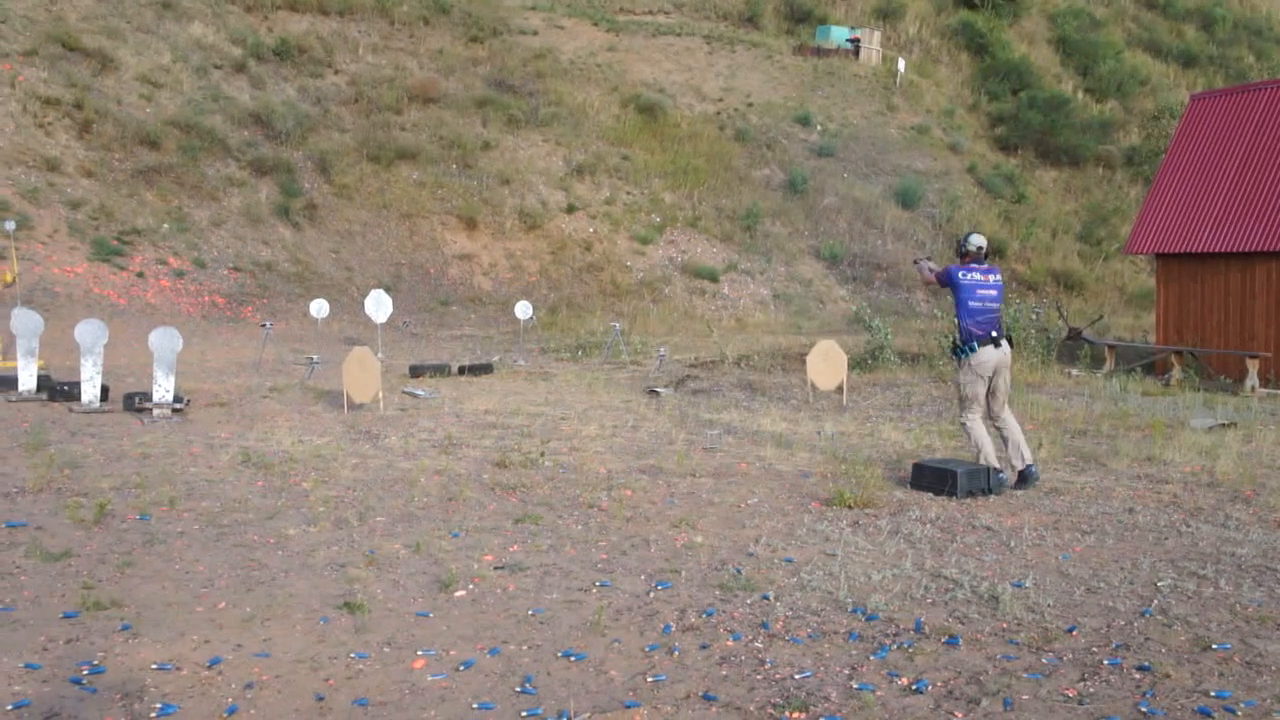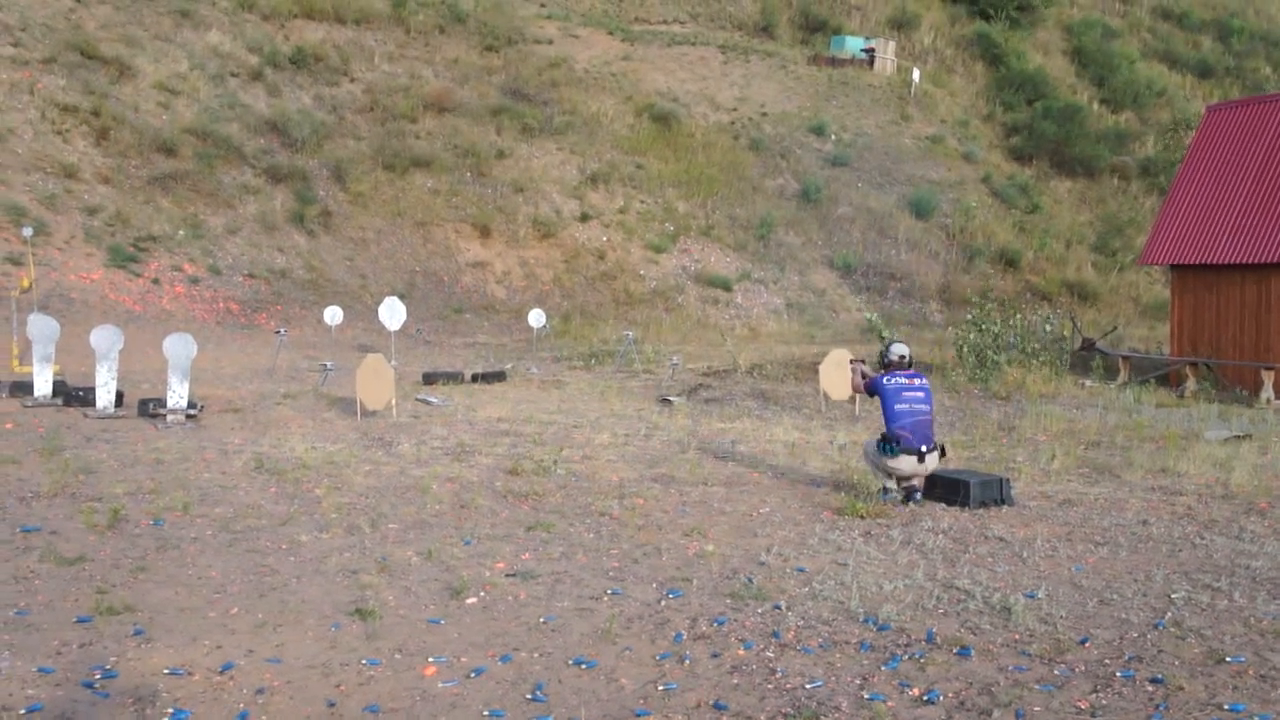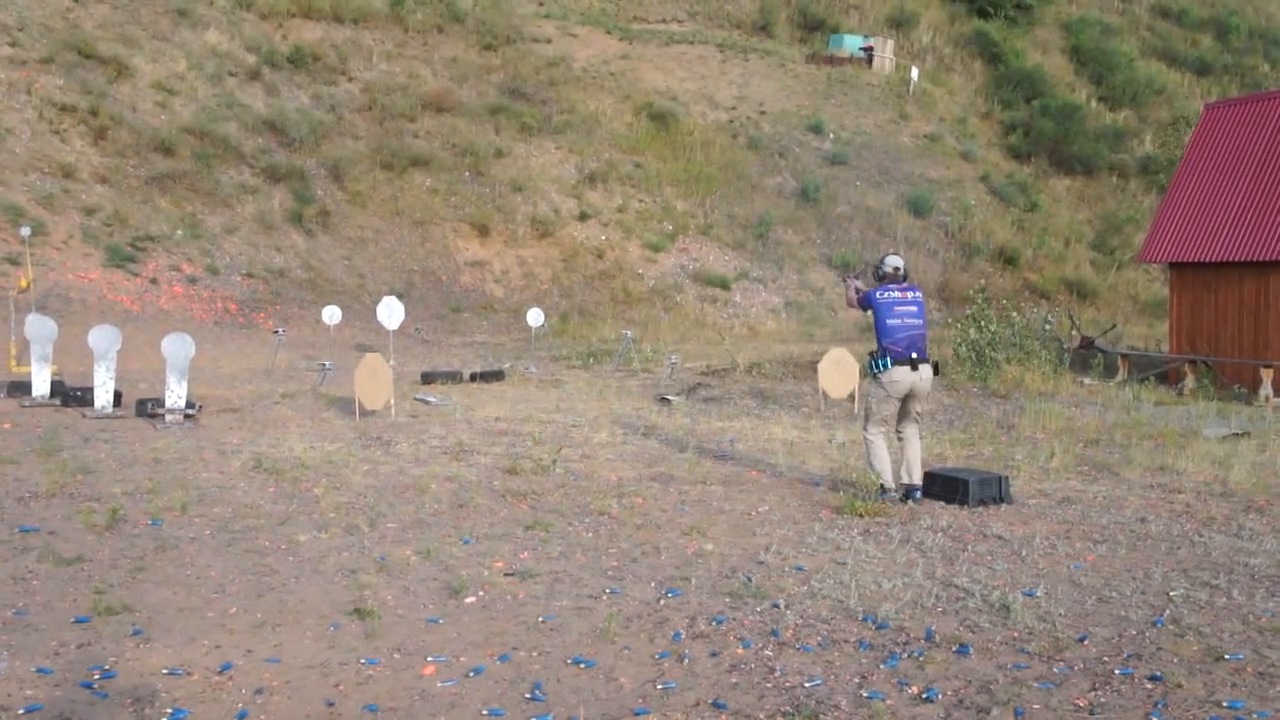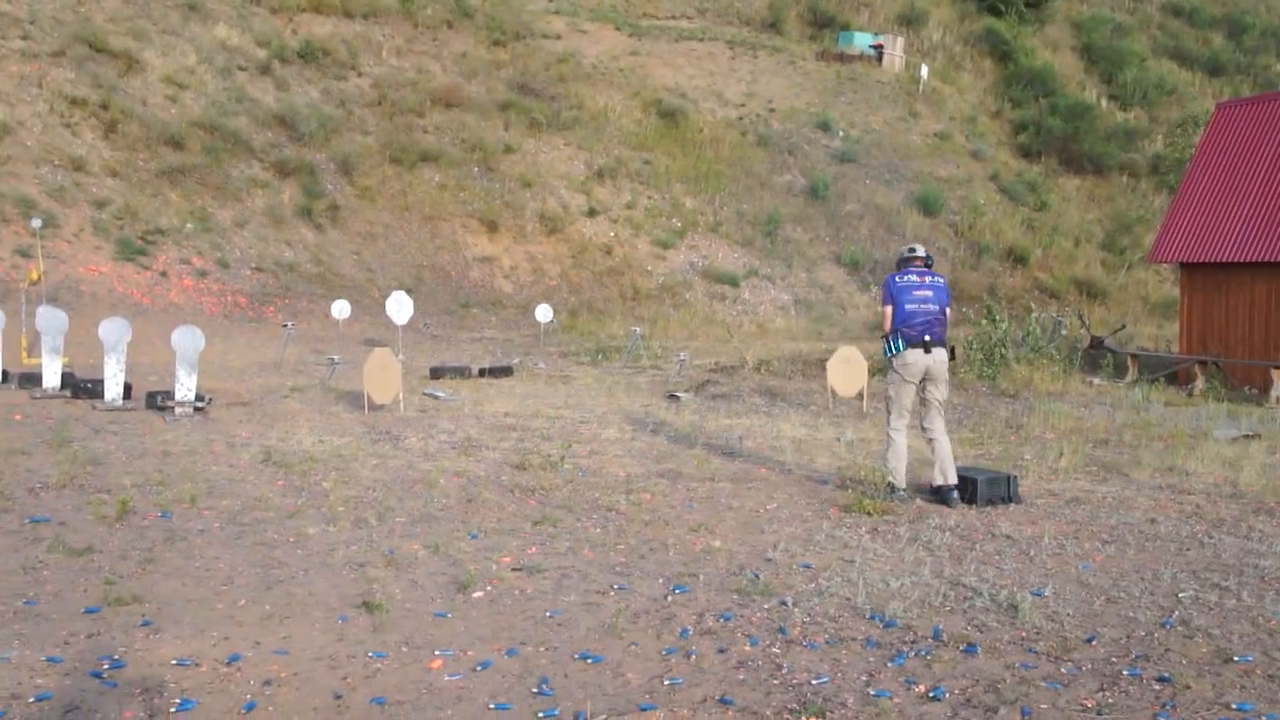
dt=1s
person 1, frame 1
left shoulder: (956, 272)
right shoulder: (996, 274)
left elbow: (929, 279)
left wrist: (922, 266)
right wrist: (934, 266)
left hip: (975, 355)
right hip: (1001, 350)
left knee: (971, 417)
right knee: (1001, 413)
right ankle: (1025, 466)
person 1, frame 2
left shoulder: (883, 381)
right shoulder: (923, 380)
left elbow: (857, 387)
left wrist: (857, 371)
right wrist: (868, 372)
left hip: (902, 461)
right hip: (931, 461)
left knee: (871, 449)
left ankle: (890, 489)
right ankle: (912, 487)
person 1, frame 3
left shoulder: (875, 295)
right shoulder: (917, 294)
left elbow: (852, 302)
left wrist: (850, 287)
left hip: (892, 373)
right hip: (923, 371)
left knee: (875, 432)
right knee: (910, 430)
left ankle: (888, 487)
right ankle: (913, 486)
person 1, frame 4
left shoulder: (892, 281)
right shoulder: (941, 282)
left elbow: (887, 326)
right elbow: (945, 322)
left hip: (907, 356)
right hip: (938, 355)
left knee: (897, 424)
right knee: (936, 424)
left ankle: (898, 487)
right ankle: (947, 486)
